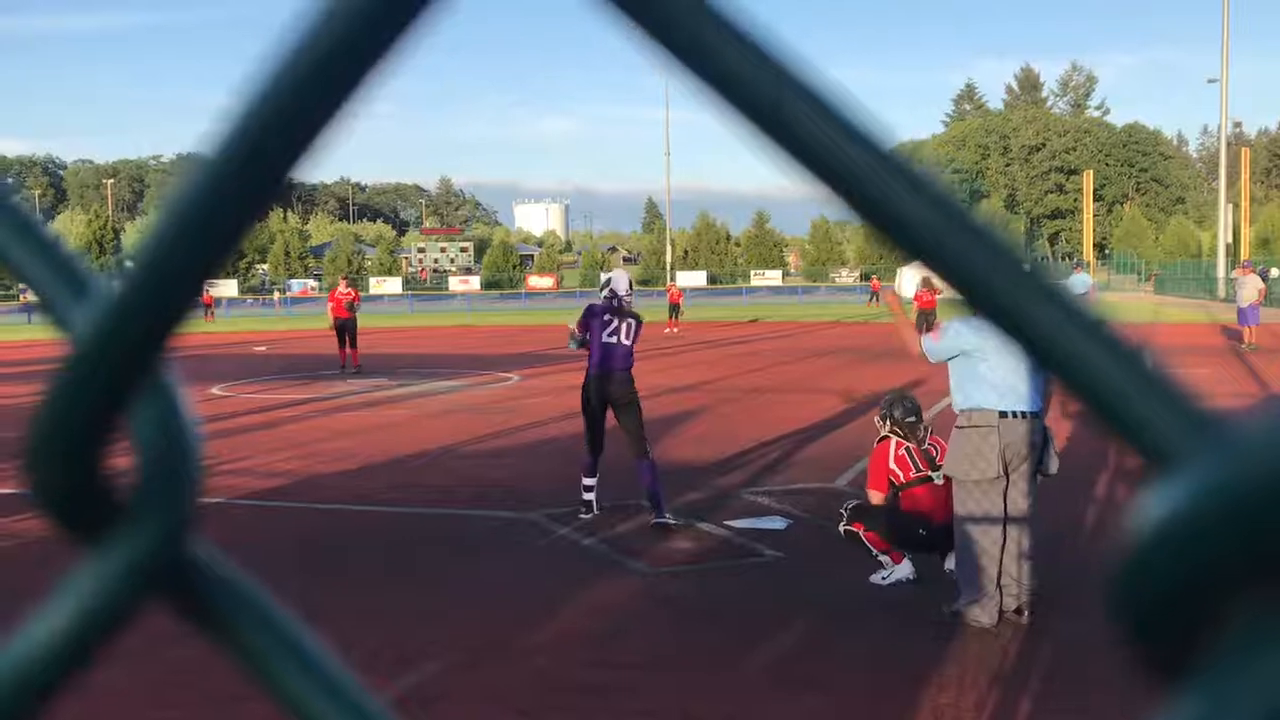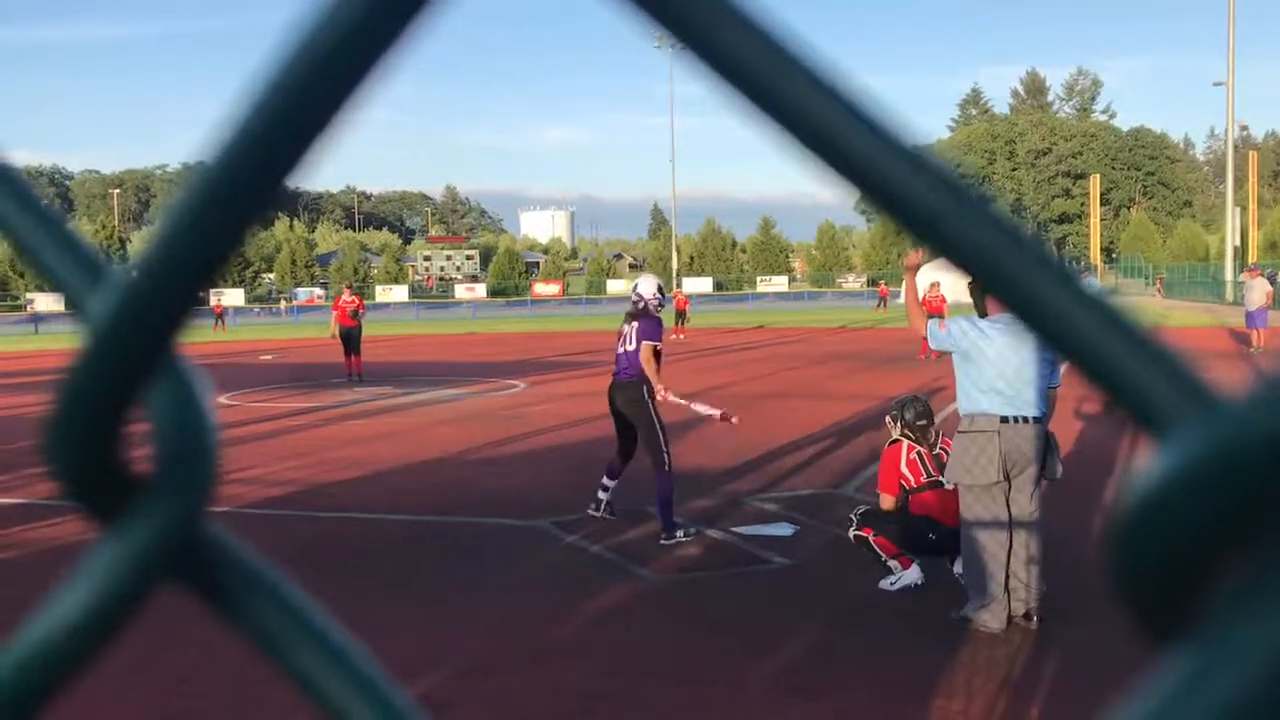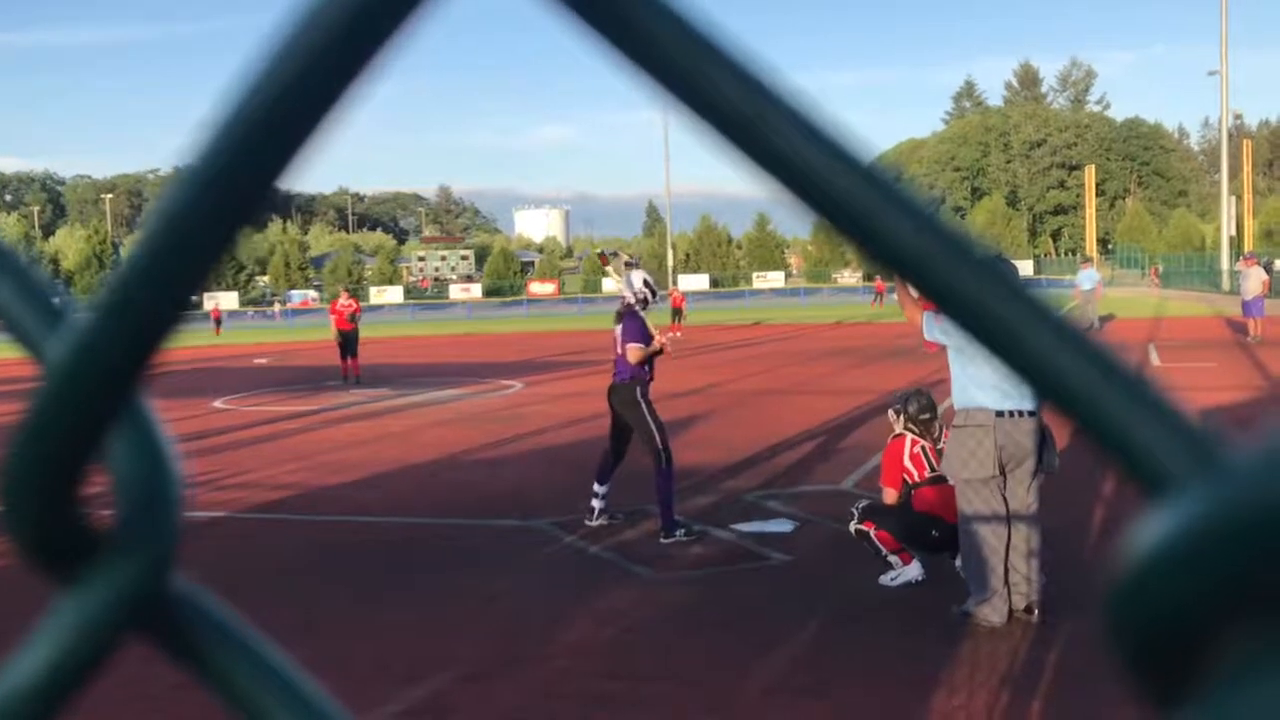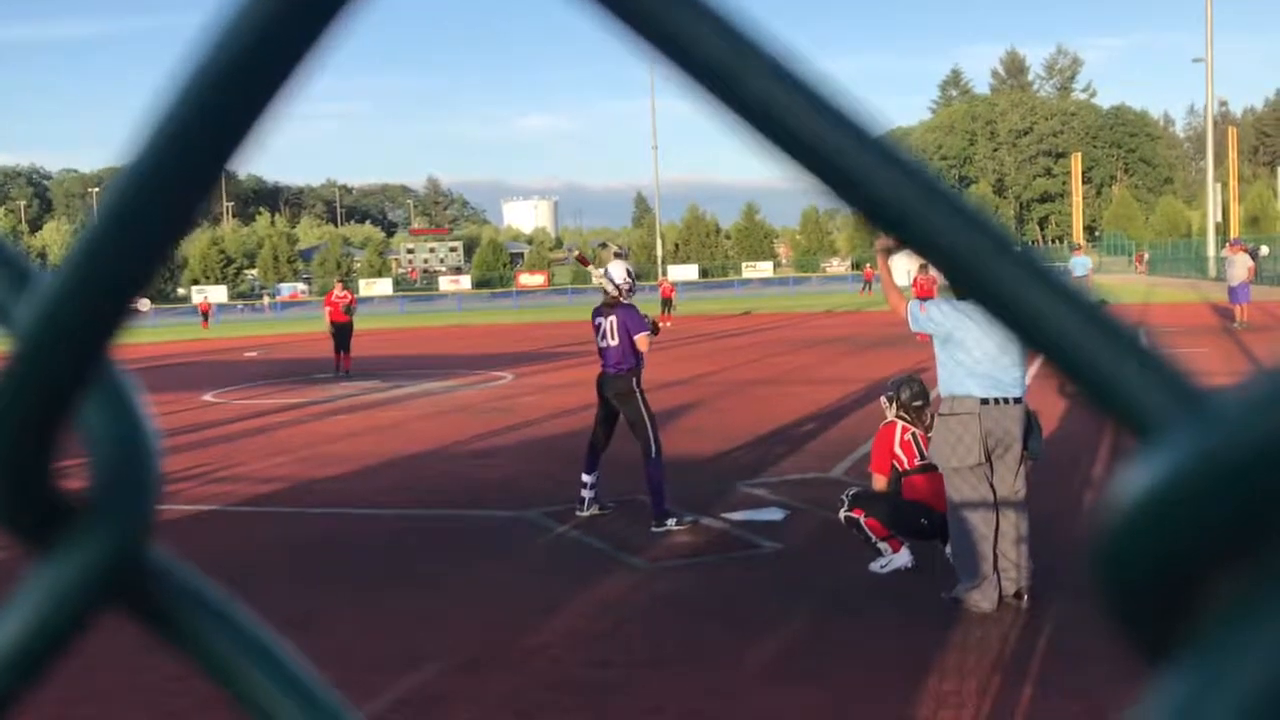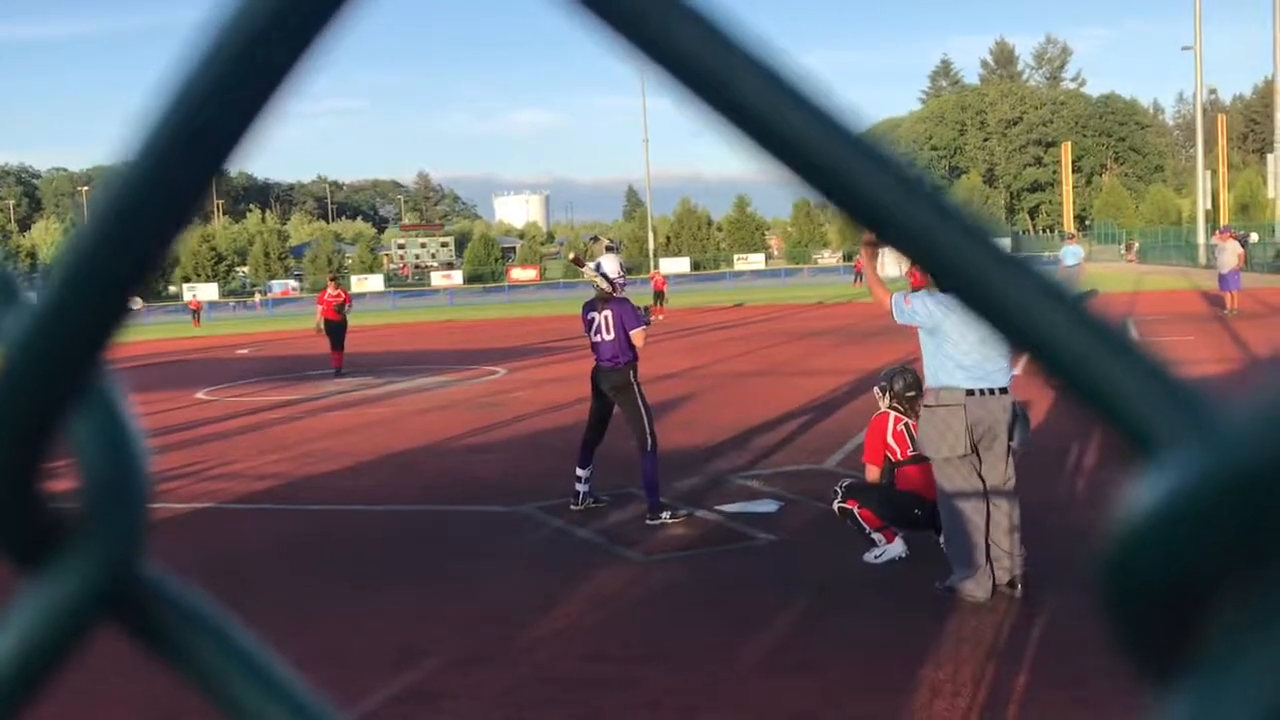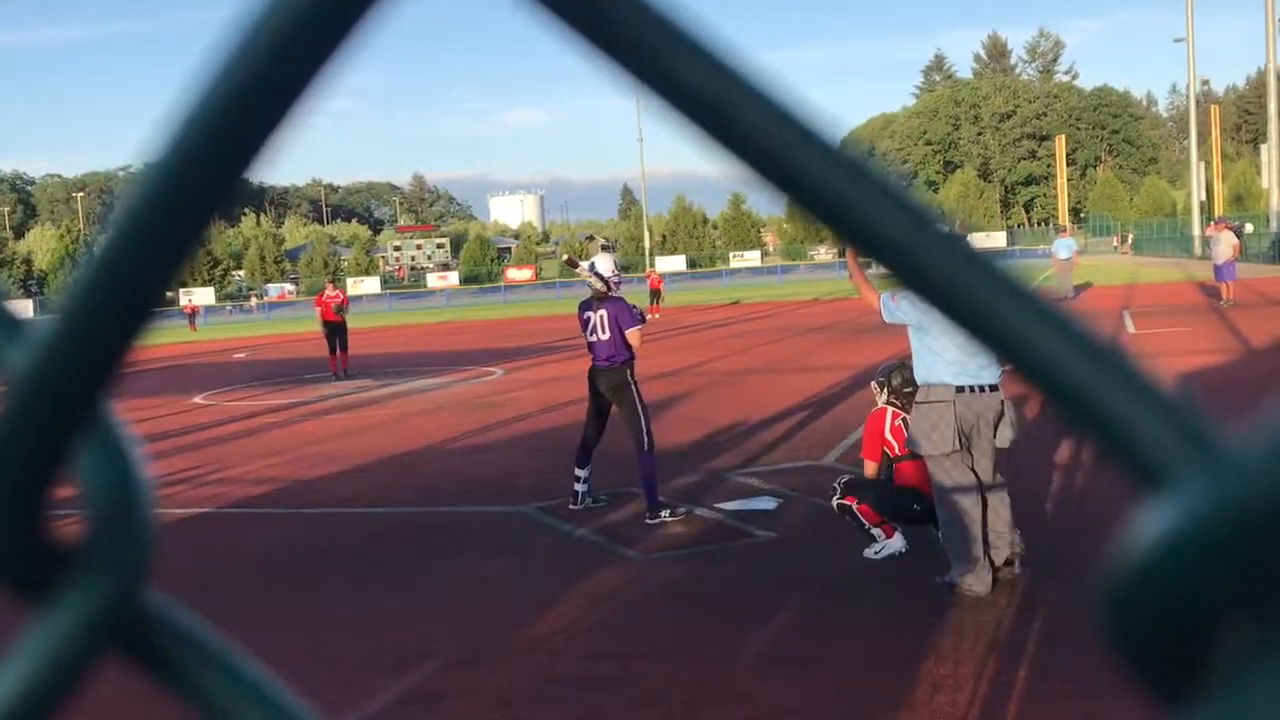
dt=0.4s
person 1, frame 1
left shoulder: (966, 330)
left elbow: (918, 346)
right elbow: (1046, 390)
left wrist: (896, 308)
left hip: (982, 432)
right hip: (1026, 430)
left knee: (978, 521)
right knee: (1017, 517)
left ankle: (981, 607)
right ankle: (1017, 601)
person 1, frame 2
left shoulder: (969, 332)
right shoulder: (1041, 336)
left elbow: (920, 324)
right elbow: (1050, 392)
left wrist: (910, 275)
left hip: (984, 438)
right hip: (1030, 435)
left knee: (985, 526)
right knee: (1024, 521)
left ankle: (989, 610)
right ankle: (1025, 605)
person 1, frame 3
left shoulder: (961, 325)
left elbow: (914, 314)
left hip: (980, 430)
right hip: (1025, 428)
left knee: (982, 519)
right knee: (1023, 514)
left ankle: (991, 605)
right ankle: (1027, 598)
person 1, frame 4
left shoulder: (945, 313)
left elbow: (898, 303)
left wrist: (881, 258)
left hip: (966, 417)
right hip: (1012, 414)
left knee: (970, 507)
right knee: (1011, 502)
left ankle: (980, 591)
right ankle: (1015, 583)
person 1, frame 5
left shoulder: (930, 305)
left elbow: (883, 298)
left wrist: (866, 253)
left hip: (952, 409)
right hip: (997, 404)
left knee: (960, 495)
right knee: (1000, 489)
left ankle: (973, 580)
right ankle: (1009, 572)
person 1, frame 6
left shoulder: (921, 303)
left elbow: (871, 298)
left wrist: (852, 257)
left hip: (944, 404)
right hip: (987, 398)
left knee: (955, 490)
right knee: (989, 479)
left ankle: (972, 576)
right ankle: (1006, 554)
person 2, frame 1
left shoulder: (593, 311)
right shoulder: (635, 321)
left elbow: (575, 341)
left hip: (595, 383)
right hip: (623, 384)
left knee: (593, 444)
right knee: (640, 448)
left ankle: (588, 502)
right ankle: (657, 510)
person 2, frame 2
left shoulder: (628, 322)
right shoulder: (652, 322)
right elbow: (645, 356)
right wrist: (658, 386)
left hip: (617, 390)
right hip: (636, 392)
left knee: (625, 449)
right knee: (662, 458)
left ankle: (601, 501)
right ankle: (668, 528)
person 2, frame 3
left shoulder: (625, 319)
right shoulder: (634, 320)
right elbow: (632, 356)
left wrist: (653, 348)
right wrist: (655, 346)
left hip: (618, 392)
right hip: (632, 393)
left knee: (614, 452)
right knee: (661, 456)
left ankle: (595, 510)
right ankle: (669, 527)
person 2, frame 4
left shoulder: (597, 313)
right shoulder: (628, 311)
right elbow: (644, 346)
left wrist: (644, 328)
right wrist: (647, 328)
left hip: (605, 381)
right hip: (626, 383)
left knee: (598, 440)
right knee: (651, 447)
left ankle: (586, 500)
right ankle: (660, 516)
person 2, frame 5
left shoulder: (588, 308)
right shoulder: (623, 305)
right elbow: (639, 341)
right wrist: (640, 321)
left hip: (599, 375)
right hip: (622, 376)
left knee: (593, 434)
right knee: (647, 439)
left ankle: (581, 494)
right ankle: (655, 508)
person 2, frame 6
left shoulder: (585, 307)
right shoulder: (618, 304)
right elbow: (635, 341)
right wrist: (636, 319)
left hip: (597, 375)
right hip: (620, 375)
left knee: (591, 433)
right knee: (643, 438)
left ankle: (580, 494)
right ankle: (654, 507)
person 3, frame 1
left shoulder: (884, 449)
right shoulder: (937, 443)
left elbow: (877, 504)
left hip: (914, 532)
right hip: (951, 529)
left knee: (851, 513)
left ankle: (897, 563)
right ankle: (951, 555)
person 3, frame 2
left shoulder: (895, 452)
right shoulder: (947, 445)
left elbow: (887, 508)
left hip: (924, 535)
right hip: (962, 534)
left knee: (861, 519)
left ankle: (906, 568)
right ankle: (959, 559)
person 3, frame 3
left shoulder: (898, 445)
right shoulder: (949, 439)
left elbow: (890, 502)
left hip: (927, 531)
left knee: (862, 512)
left ankle: (906, 565)
right ankle: (962, 554)
person 3, frame 4
left shoulder: (889, 431)
left elbow: (879, 488)
left hip: (917, 518)
left knee: (852, 500)
left ankle: (896, 552)
right ankle: (952, 541)
person 3, frame 5
left shoulder: (882, 421)
left elbow: (872, 479)
left wrist: (884, 491)
left hip: (912, 509)
left knee: (845, 492)
left ankle: (889, 542)
person 3, frame 6
left shoulder: (880, 416)
left elbow: (870, 474)
left wrist: (880, 487)
left hip: (910, 504)
left knee: (843, 489)
left ankle: (889, 537)
